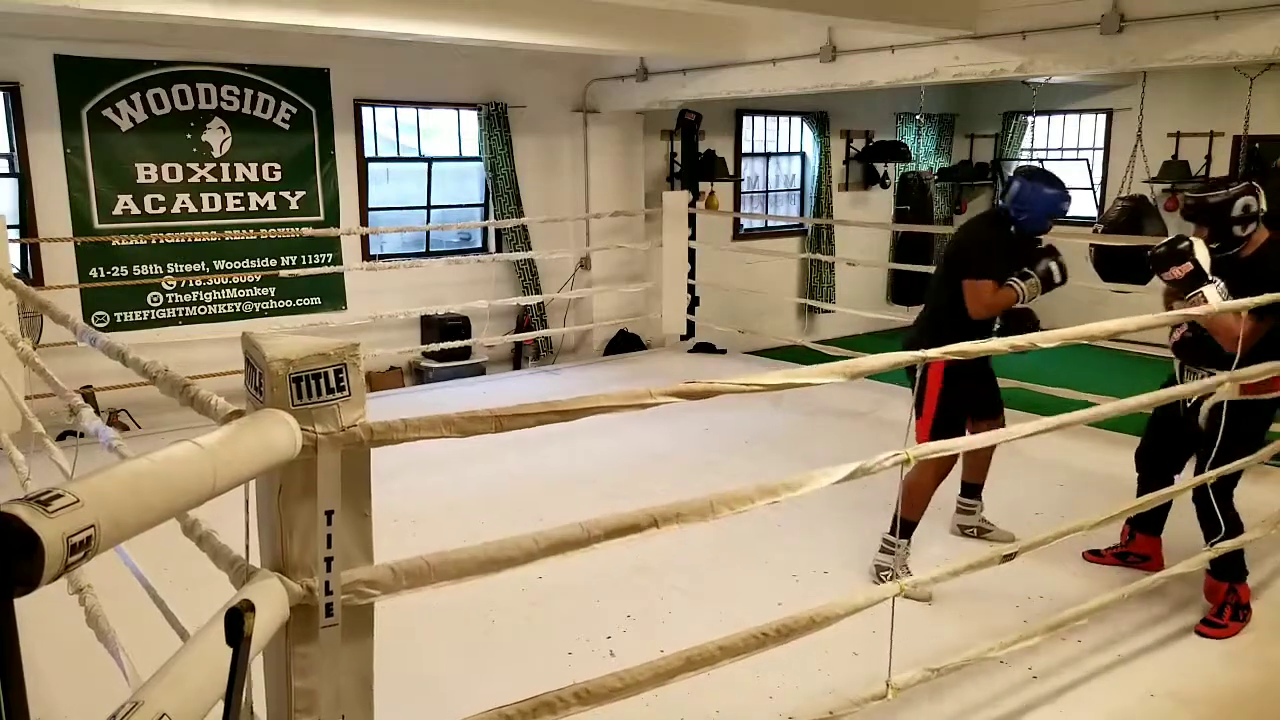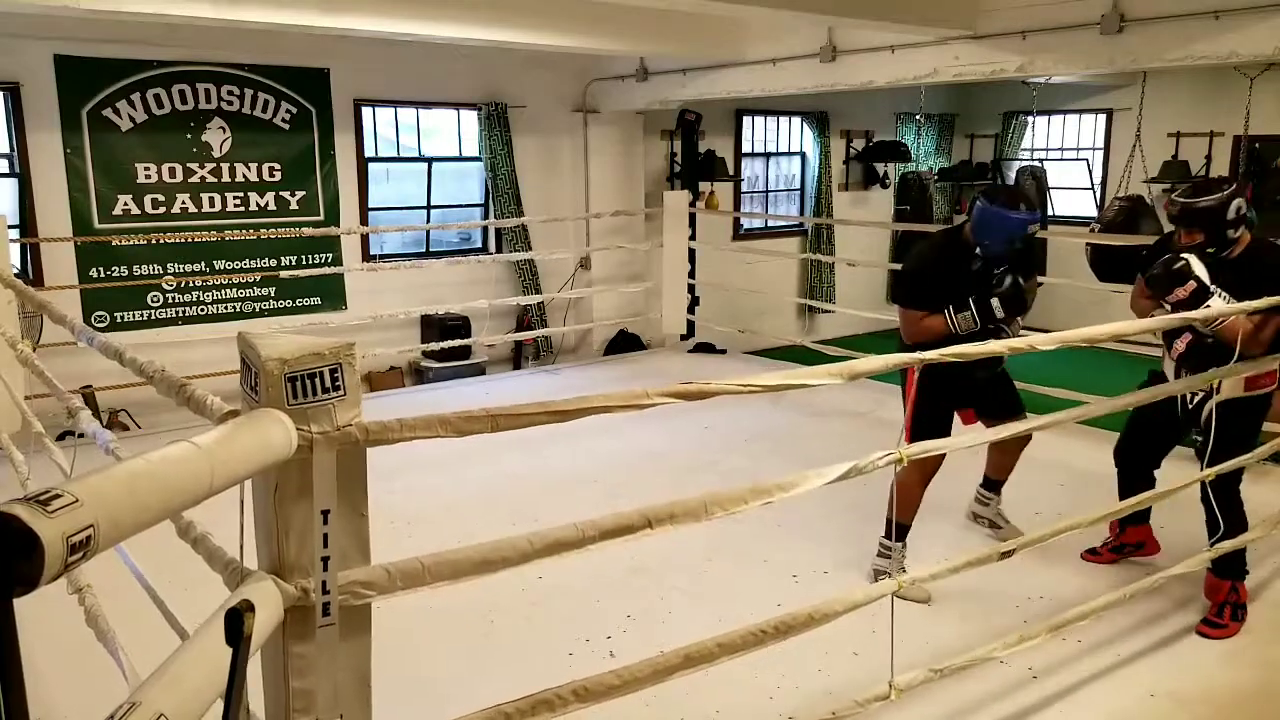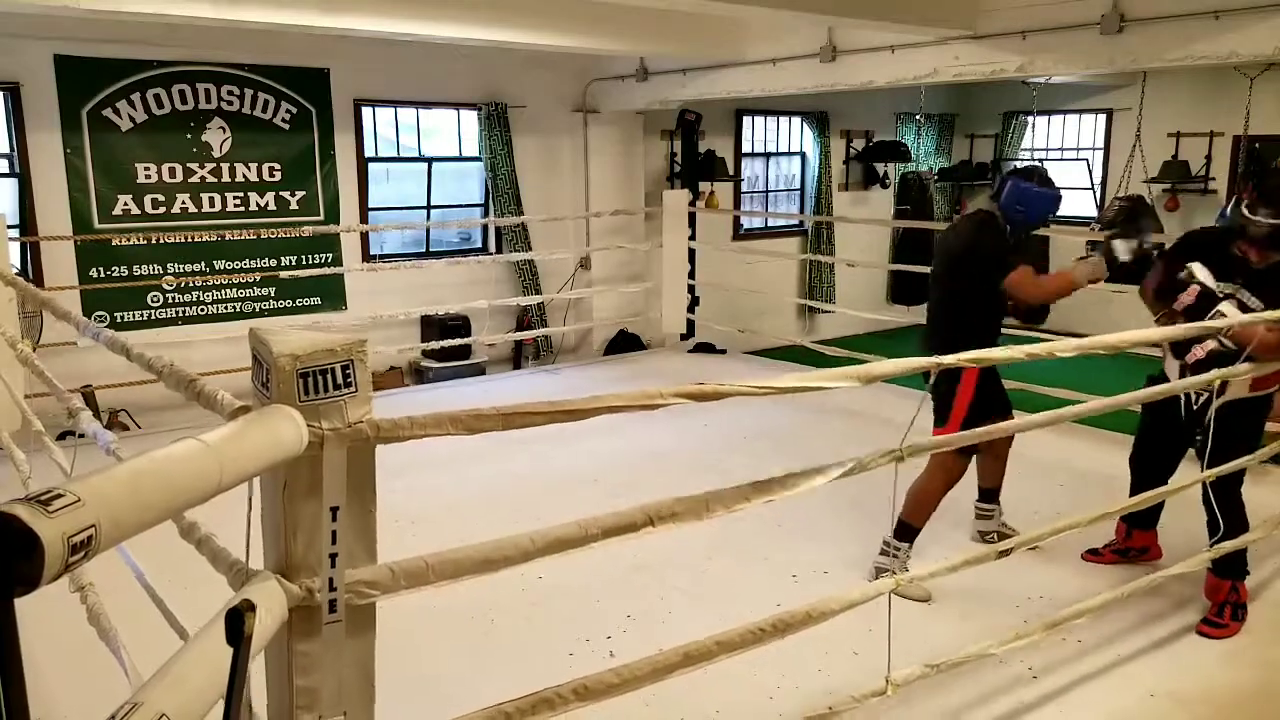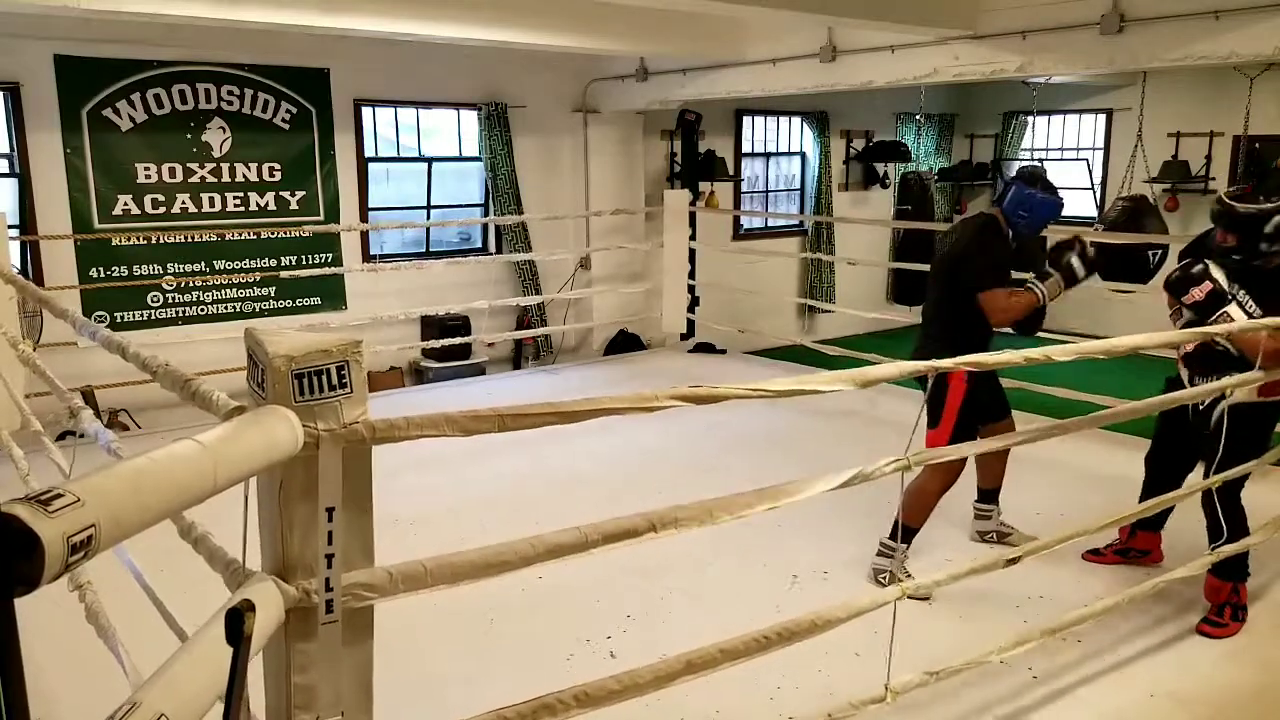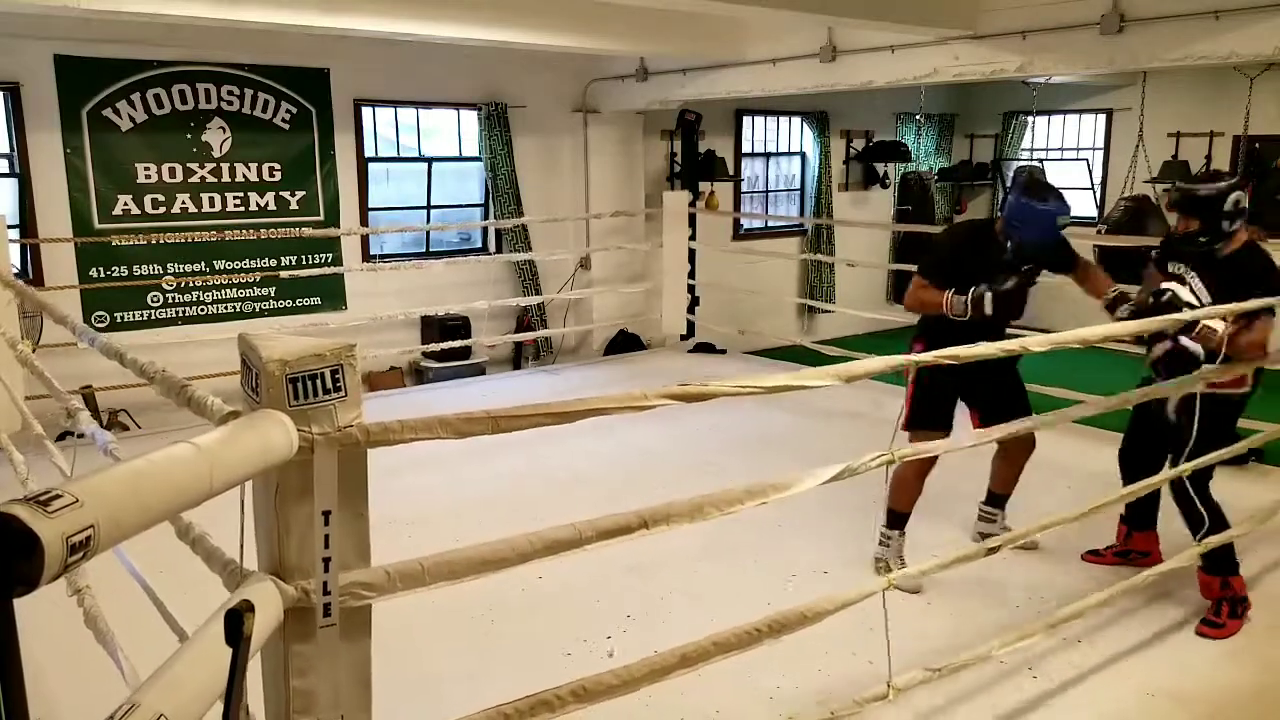
dt=0.4s
person 1, frame 1
right shoulder: (1219, 250)
left elbow: (1236, 339)
right elbow: (1174, 298)
left wrist: (1196, 283)
right wrist: (1182, 323)
left hip: (1242, 395)
right hip: (1193, 379)
left knee: (1210, 488)
right knee: (1153, 458)
left ankle: (1232, 593)
right ankle: (1141, 545)
person 1, frame 2
right shoulder: (1172, 249)
right elbow: (1140, 300)
left wrist: (1202, 297)
right wrist: (1173, 323)
left hip: (1236, 391)
right hip: (1179, 376)
left knee: (1218, 486)
right knee: (1132, 452)
left ankle: (1229, 588)
right ankle: (1132, 533)
person 1, frame 3
right shoulder: (1199, 244)
right elbow: (1151, 290)
left wrist: (1213, 306)
left hip: (1239, 393)
right hip: (1180, 377)
left knee: (1220, 486)
right knee: (1148, 460)
left ankle: (1229, 589)
right ankle: (1137, 539)
person 1, frame 4
right shoulder: (1211, 247)
right elbow: (1174, 290)
left wrist: (1219, 307)
right wrist: (1188, 324)
right hip: (1194, 379)
left knee: (1219, 490)
right knee: (1162, 463)
left ankle: (1230, 591)
right ankle: (1141, 541)
person 1, frame 5
right shoulder: (1179, 244)
right elbow: (1150, 291)
left wrist: (1196, 323)
right wrist: (1159, 331)
left hip: (1215, 388)
right hip: (1170, 376)
left knee: (1188, 482)
right knee: (1136, 457)
left ankle: (1228, 590)
right ankle: (1139, 542)
person 2, frame 1
left shoulder: (1009, 234)
right shoulder: (983, 235)
right elbow: (980, 305)
left wrist: (1025, 293)
right wrist: (1037, 280)
left hip: (967, 347)
right hip: (938, 351)
left knee: (989, 426)
right knee: (938, 454)
left ankle: (968, 515)
right ankle: (890, 553)
person 2, frame 2
left shoulder: (1015, 248)
right shoulder: (930, 256)
left elbow: (1025, 290)
right elbow: (912, 332)
left wrist: (1008, 321)
right wrist: (975, 314)
left hip: (981, 355)
right hip: (932, 364)
left knee: (1014, 430)
right knee: (925, 458)
left ankle: (986, 504)
right ankle: (888, 558)
person 2, frame 3
left shoulder: (971, 228)
right shoulder: (989, 236)
right elbow: (1033, 289)
left wrist: (1013, 301)
right wrist: (1094, 267)
left hip: (965, 354)
right hip: (959, 361)
left knee: (999, 430)
right knee: (950, 461)
left ankle: (988, 520)
right ankle: (890, 556)
person 2, frame 4
left shoulder: (976, 228)
right shoulder: (987, 240)
right elbow: (1001, 312)
left wrist: (1032, 293)
right wrist: (1055, 279)
left hip: (963, 353)
right hip: (949, 361)
left knee: (1000, 430)
right knee: (945, 464)
left ankle: (987, 520)
right ankle: (889, 557)
person 2, frame 5
left shoulder: (1039, 246)
right shoulder: (961, 239)
left elbow: (1084, 269)
right elbow: (915, 298)
left wrist: (1115, 299)
right wrist: (972, 303)
left hip: (990, 354)
right hip: (938, 351)
left knee: (1020, 442)
right knee: (924, 451)
left ankle: (989, 521)
right ankle: (889, 546)
